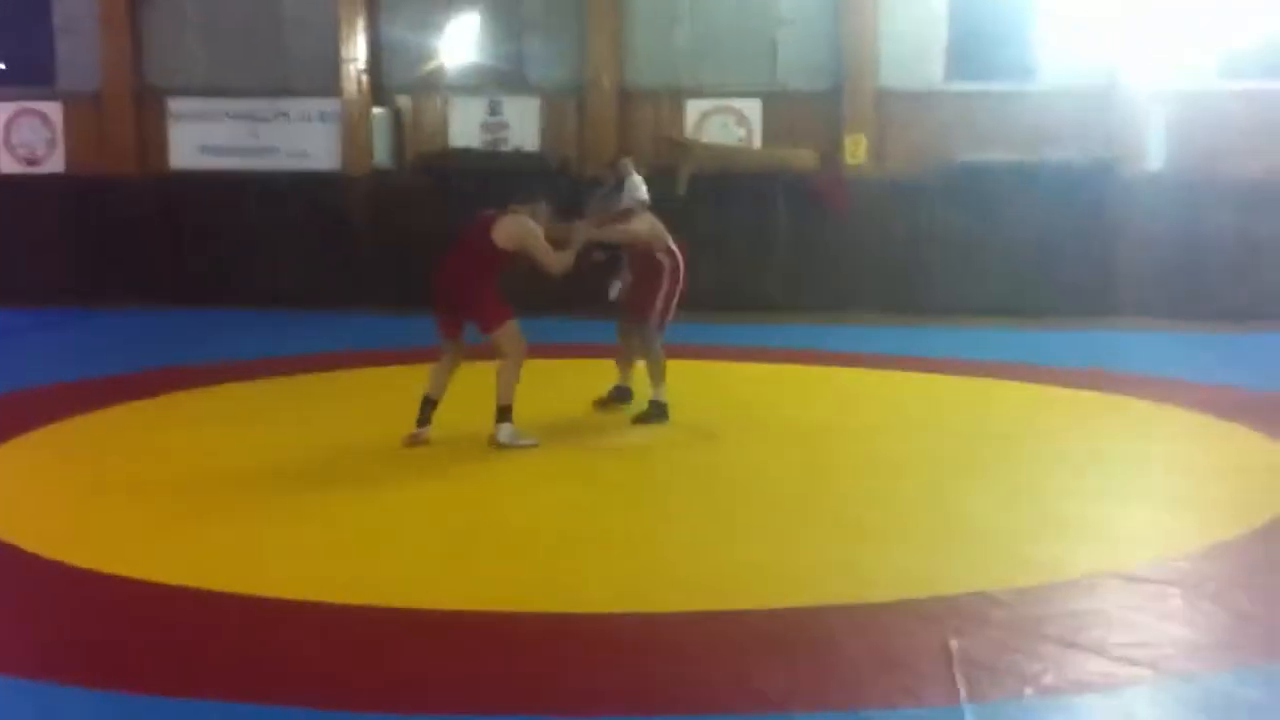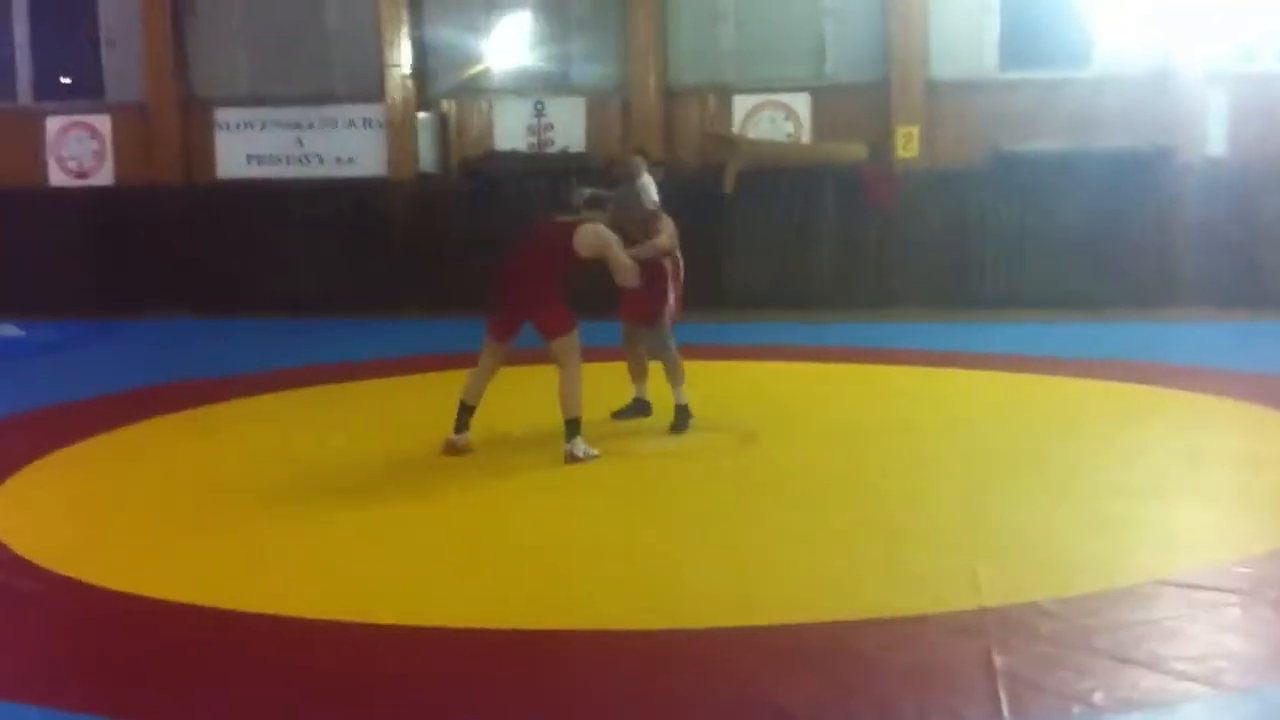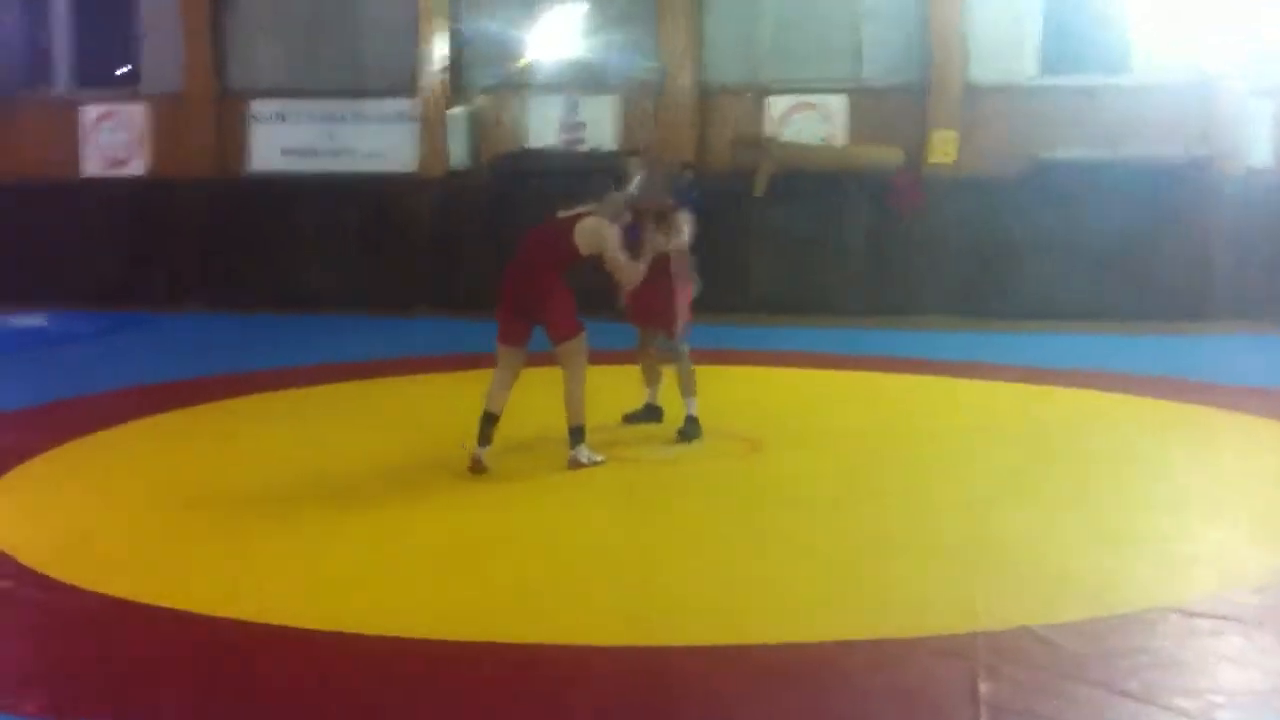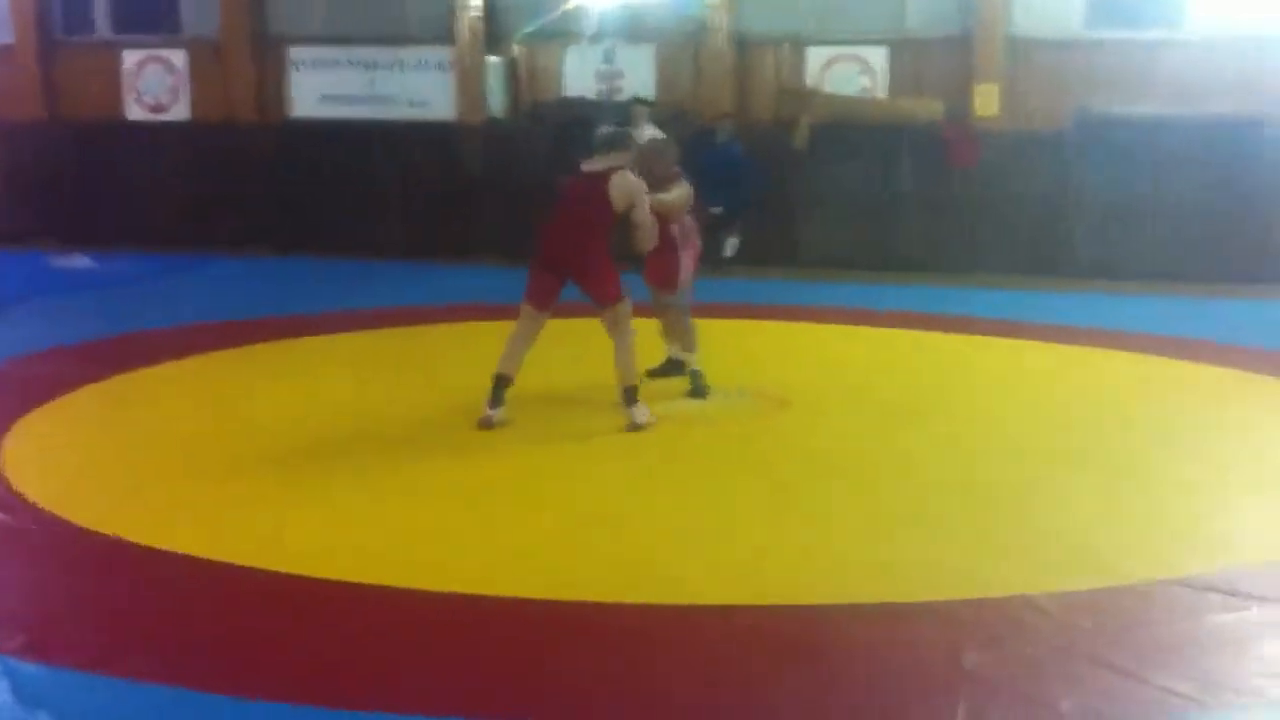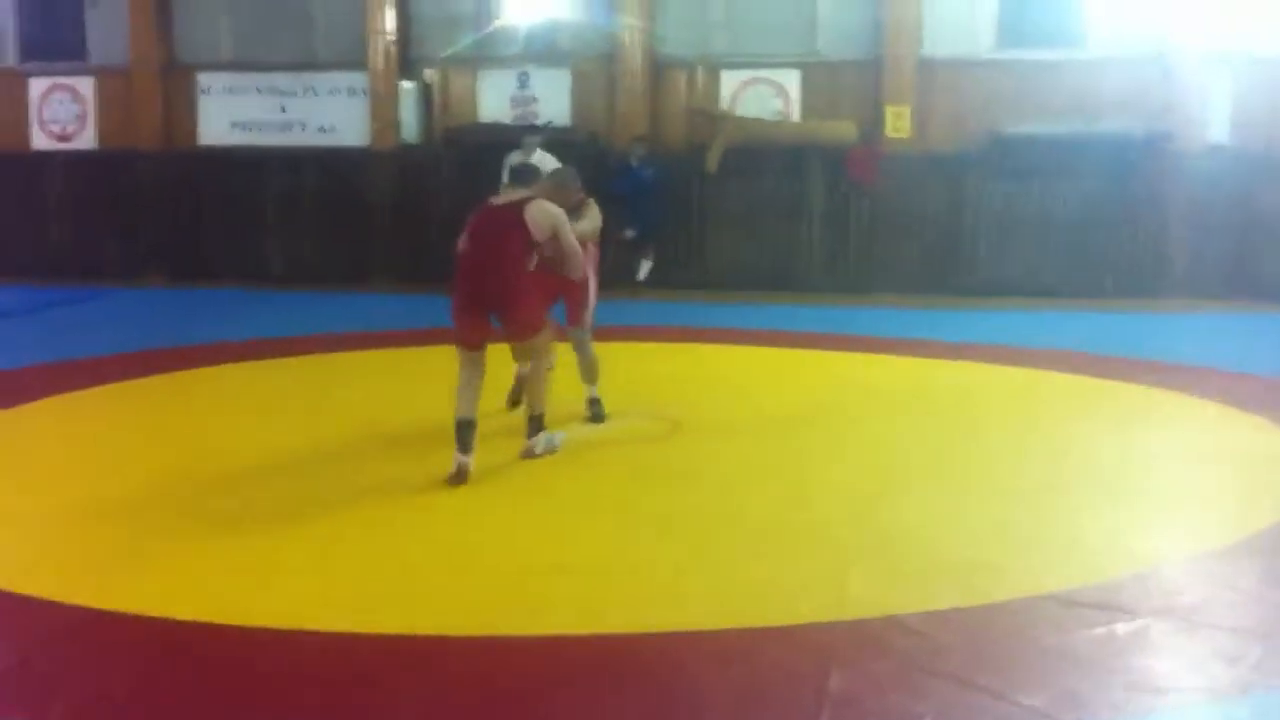
dt=0.4s
person 1, frame 1
left shoulder: (491, 217)
right shoulder: (525, 225)
right elbow: (556, 266)
right wrist: (576, 243)
left hip: (444, 282)
right hip: (475, 286)
left knee: (451, 354)
right knee: (514, 351)
left ankle: (422, 427)
right ankle: (503, 429)
person 1, frame 2
left shoulder: (554, 223)
right shoulder: (602, 235)
right elbow: (629, 280)
right wrist: (622, 258)
left hip: (510, 282)
right hip: (543, 291)
left knee: (489, 361)
right knee: (570, 363)
left ankle: (459, 434)
right ankle: (574, 443)
person 1, frame 3
left shoulder: (561, 218)
right shoulder: (603, 228)
right elbow: (628, 279)
right wrist: (648, 254)
left hip: (513, 286)
right hip: (548, 291)
left knee: (506, 370)
right knee: (575, 368)
left ankle: (482, 447)
right ankle: (578, 449)
person 1, frame 4
left shoulder: (576, 173)
right shoulder: (631, 183)
right elbow: (646, 243)
left hip: (550, 250)
right hip: (589, 255)
left knee: (524, 330)
right knee: (621, 328)
left ankle: (495, 407)
right ankle: (634, 408)
person 1, frame 5
left shoulder: (482, 208)
right shoulder: (549, 211)
left elbow: (461, 252)
right elbow: (577, 270)
left hip: (469, 286)
right hip: (513, 286)
left knee: (470, 373)
right knee: (540, 352)
left ankle: (463, 457)
right ankle: (535, 435)
person 2, frame 1
left shoulder: (640, 220)
right shoulder: (627, 218)
left elbow: (625, 232)
left wrist: (591, 234)
left hip: (665, 275)
right hip: (644, 277)
left knee: (648, 336)
right knee: (627, 326)
left ankle: (659, 404)
right ankle: (623, 388)
person 2, frame 2
left shoulder: (658, 222)
right shoulder: (627, 216)
left elbow: (663, 244)
left wrist: (629, 252)
left hip: (664, 280)
right hip: (642, 279)
left knee: (662, 342)
right knee: (632, 341)
left ankle: (682, 405)
right ankle: (641, 400)
person 2, frame 3
left shoulder: (680, 216)
right shoulder: (644, 214)
left elbow: (681, 244)
left wrist: (662, 243)
left hip: (672, 285)
right hip: (648, 283)
left knee: (676, 351)
right knee: (646, 347)
left ankle: (691, 417)
right ankle: (653, 406)
person 2, frame 4
left shoulder: (679, 188)
right shoulder: (649, 178)
left elbow: (663, 202)
left hip: (678, 245)
right hip: (658, 244)
left knee: (676, 305)
right knee: (662, 304)
left ankle: (694, 370)
right ankle: (676, 359)
person 2, frame 5
left shoulder: (589, 210)
left elbow: (582, 231)
left hip: (578, 274)
right hip: (547, 268)
left knee: (579, 338)
left ankle: (593, 398)
right ankle: (523, 374)
